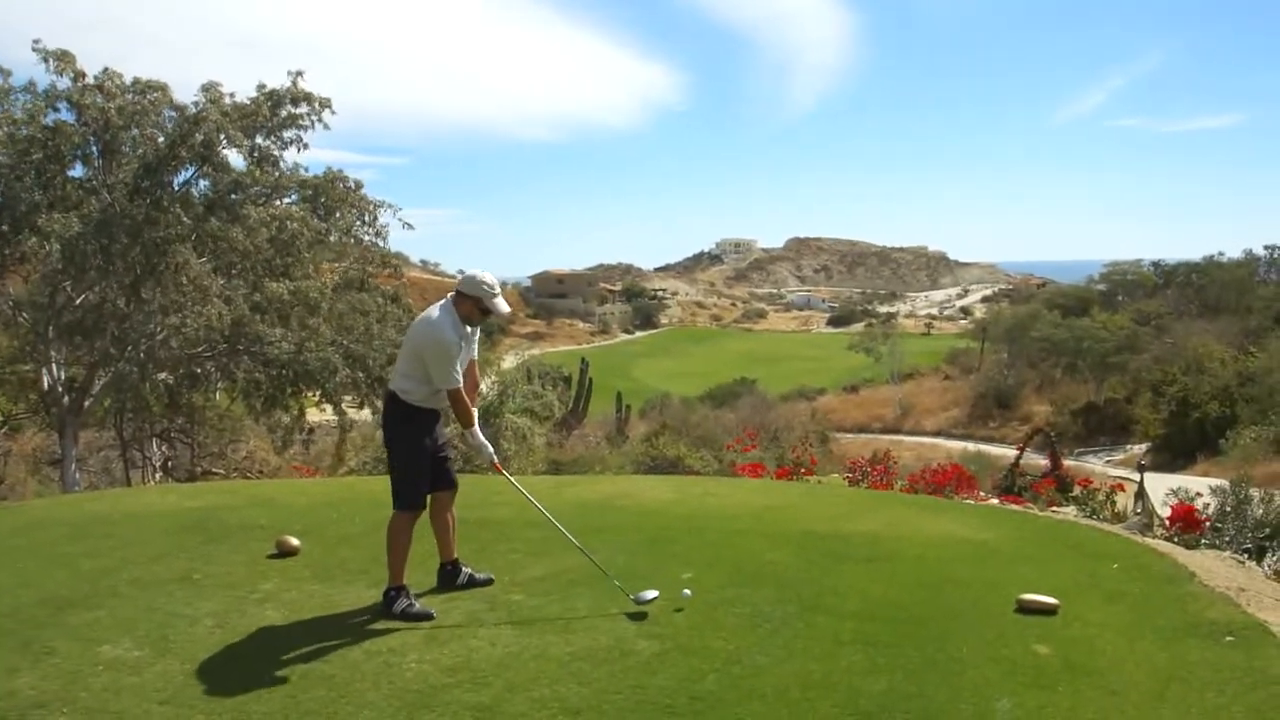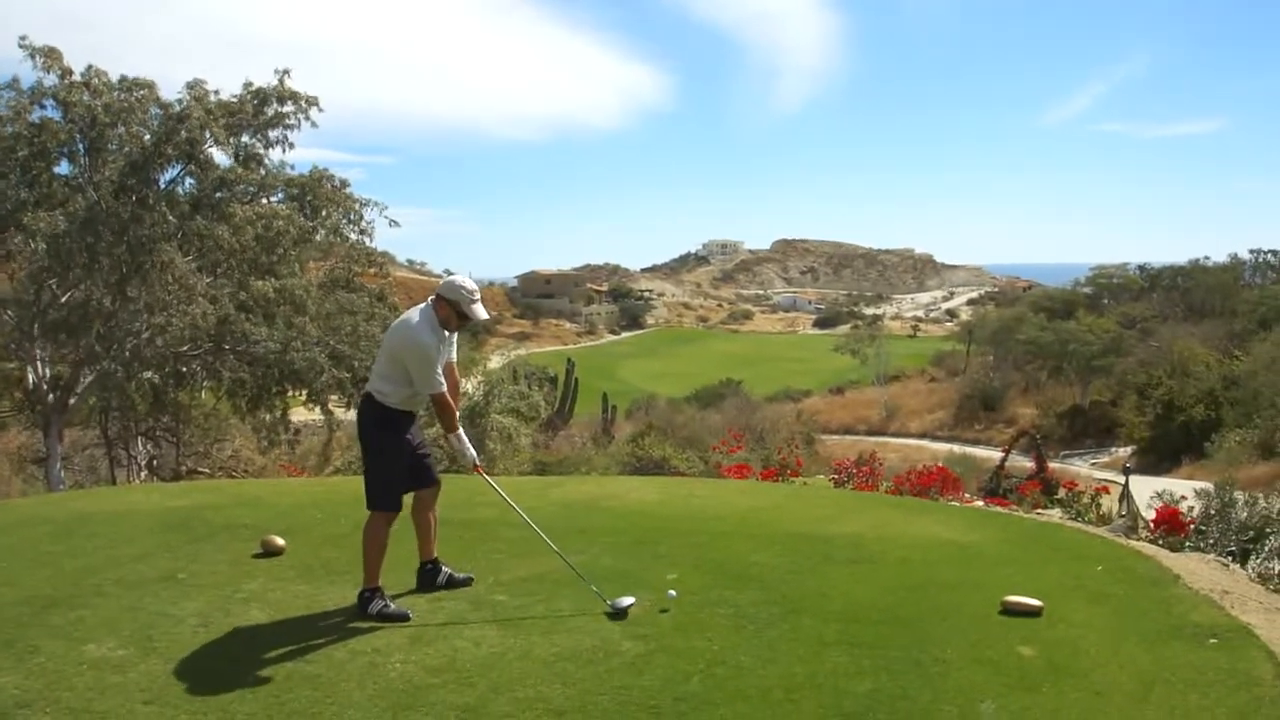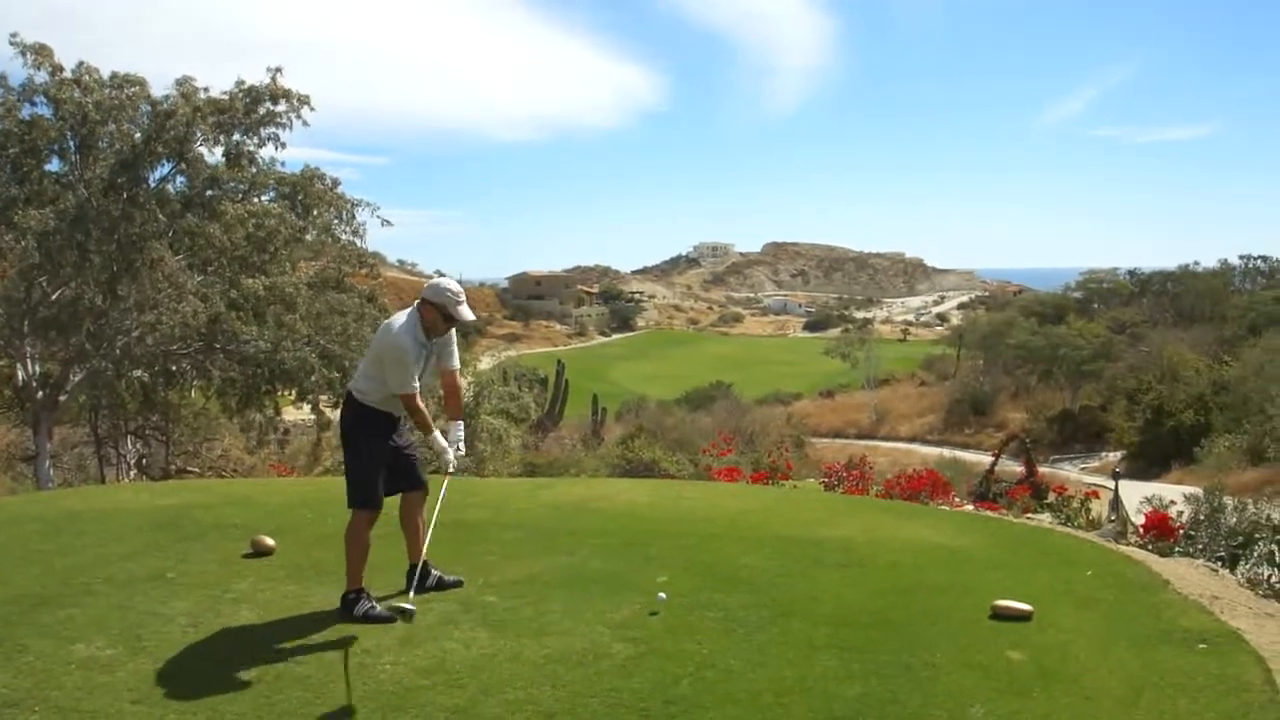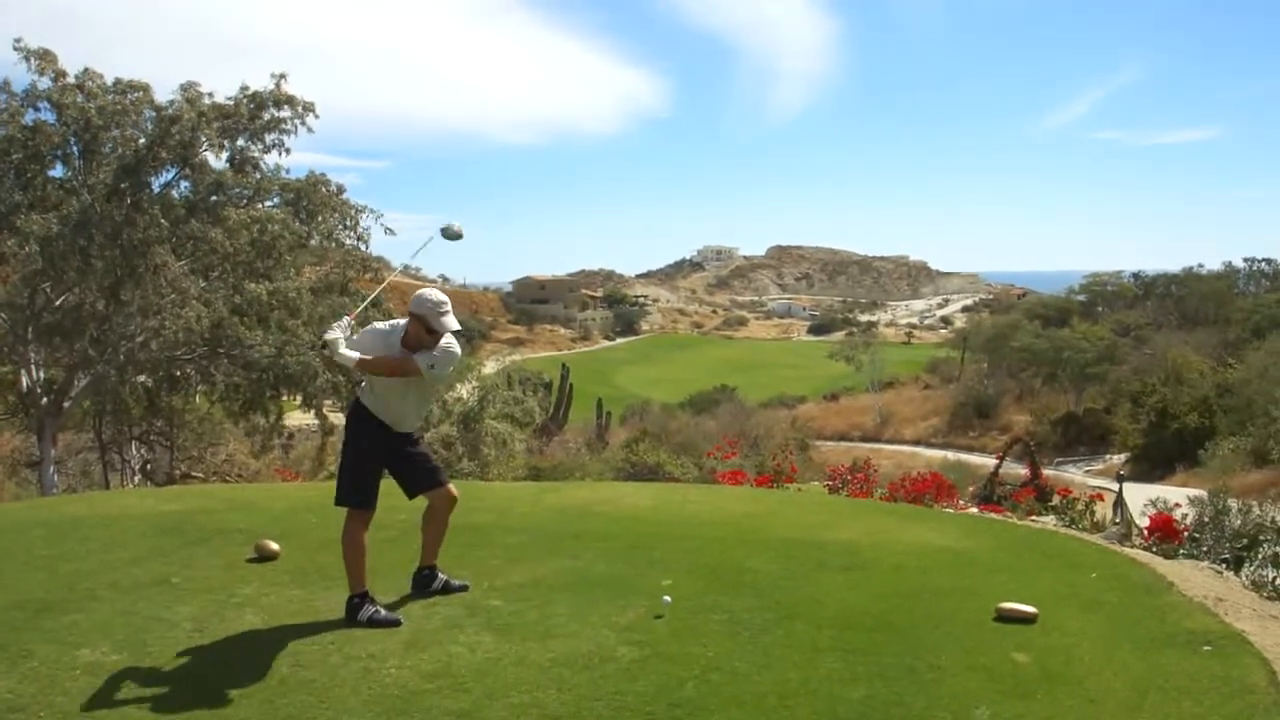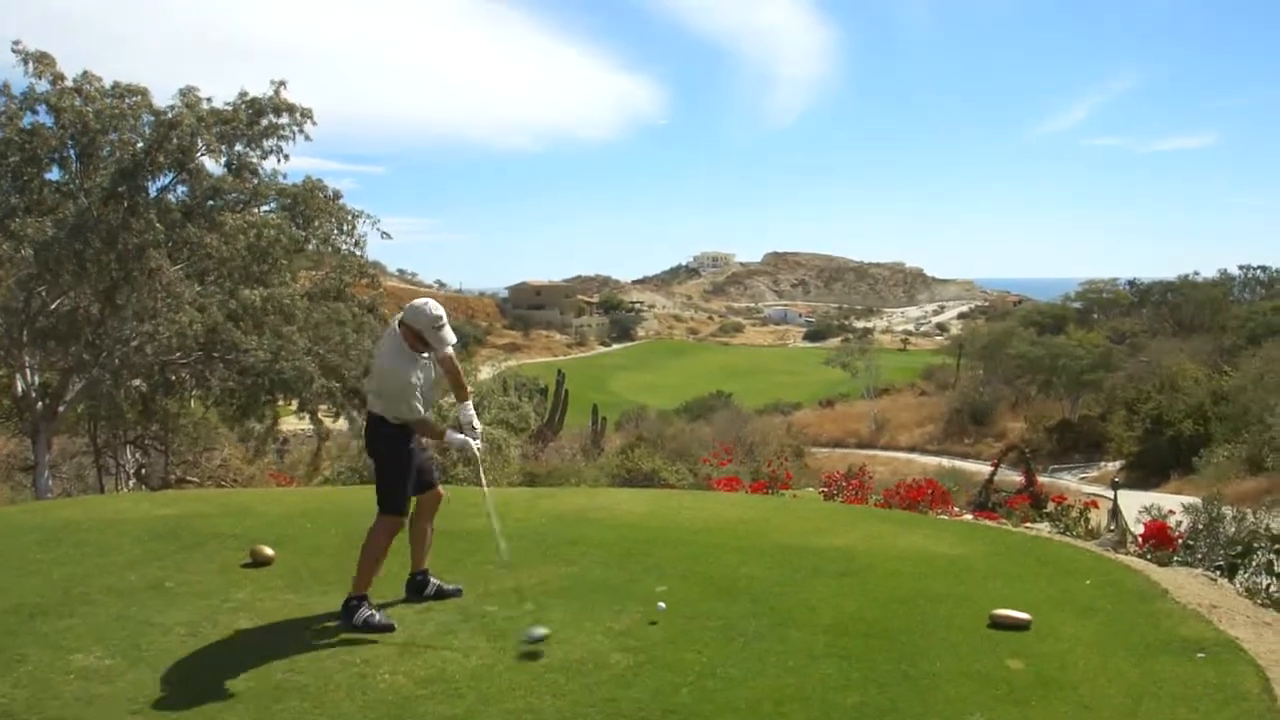
dt=0.5s
person 1, frame 1
left shoulder: (466, 321)
right shoulder: (440, 332)
left elbow: (471, 374)
right elbow: (456, 394)
left wrist: (473, 422)
right wrist: (476, 438)
left hip: (429, 414)
right hip: (406, 416)
left knee: (445, 491)
right knee: (409, 507)
left ankle: (450, 569)
right ankle: (395, 592)
person 1, frame 2
left shoulder: (444, 323)
right shoulder: (419, 338)
left elbow: (451, 376)
right elbow: (440, 399)
left wrist: (455, 429)
right wrist: (460, 442)
left hip: (403, 416)
right hip: (382, 418)
left knee: (428, 487)
right knee: (385, 508)
left ankle: (430, 569)
right ankle: (370, 594)
person 1, frame 3
left shoulder: (441, 331)
right shoulder: (400, 340)
left elbow: (451, 383)
right elbow: (411, 402)
left wrist: (456, 432)
right wrist: (438, 444)
left hip: (392, 419)
right hip: (365, 418)
left knee: (416, 492)
right knee: (367, 508)
left ankle: (419, 572)
right ankle: (353, 596)
person 1, frame 4
left shoulder: (448, 351)
right shoulder: (381, 332)
left elbow: (392, 368)
right elbow: (337, 350)
left wrist: (347, 355)
right wrist: (339, 336)
left hip: (406, 434)
right hip: (367, 424)
left knee: (446, 498)
right knee: (360, 511)
left ankle: (426, 575)
right ankle: (358, 600)
person 1, frame 5
left shoulder: (423, 330)
right shoulder: (397, 367)
left elbow: (448, 362)
right elbow: (419, 423)
left wrist: (466, 409)
right wrist: (455, 440)
left hip: (407, 429)
right hip: (390, 431)
left knee: (431, 497)
right knee: (393, 516)
left ankle: (419, 579)
right ankle: (356, 601)
